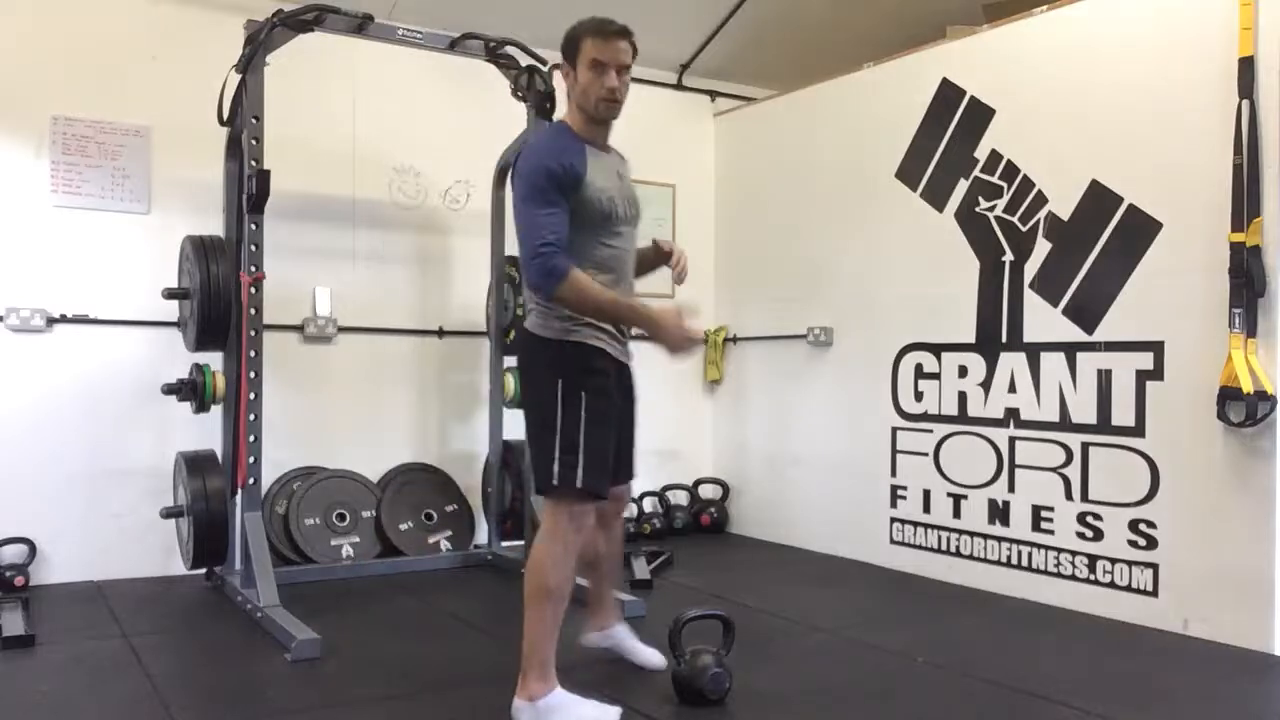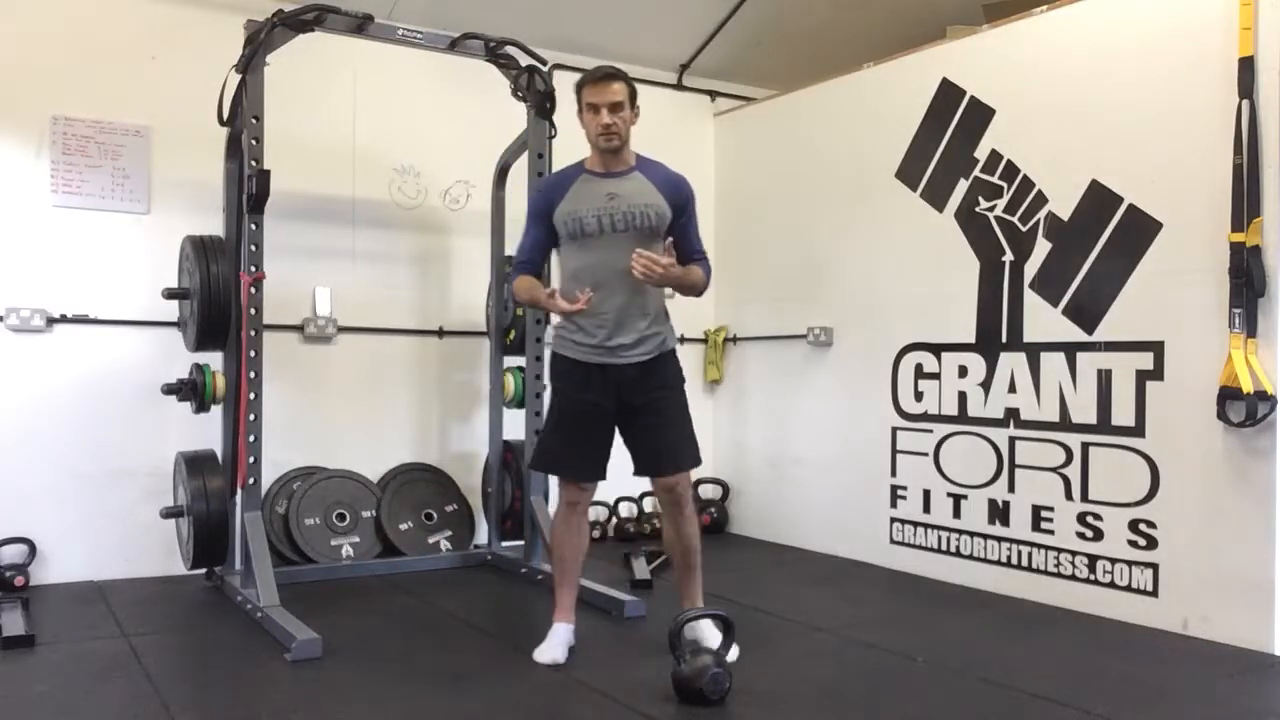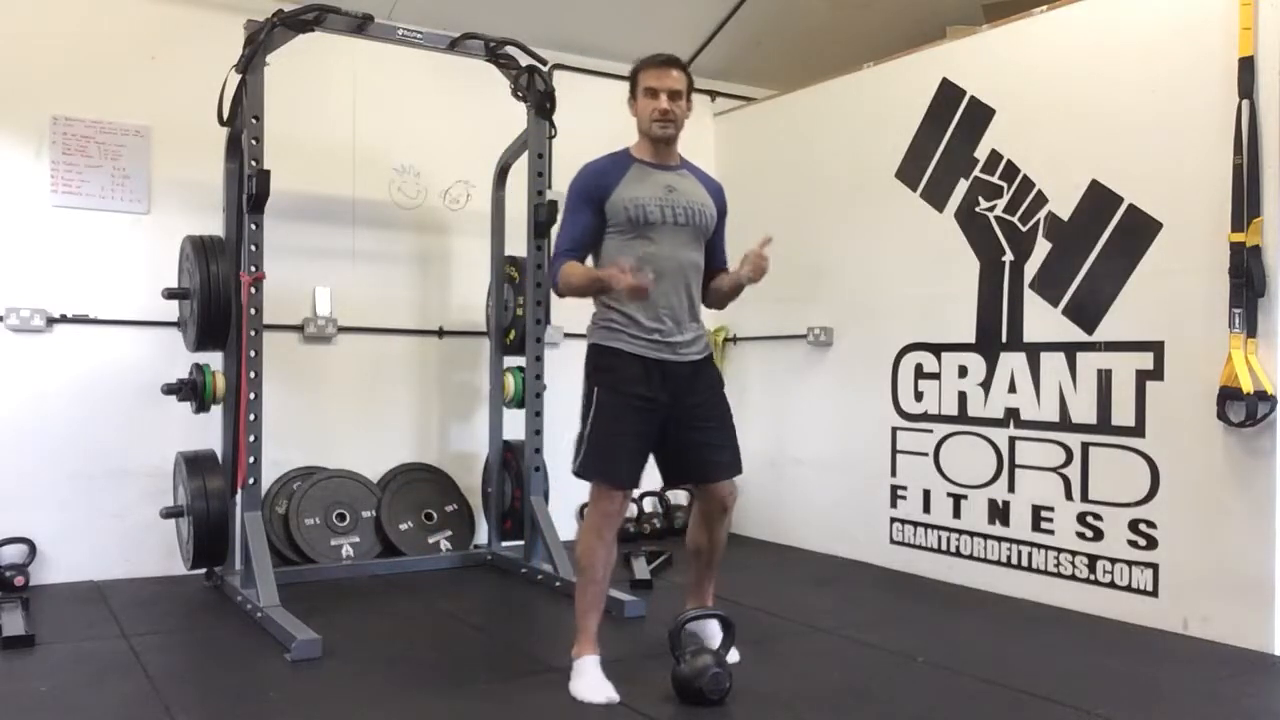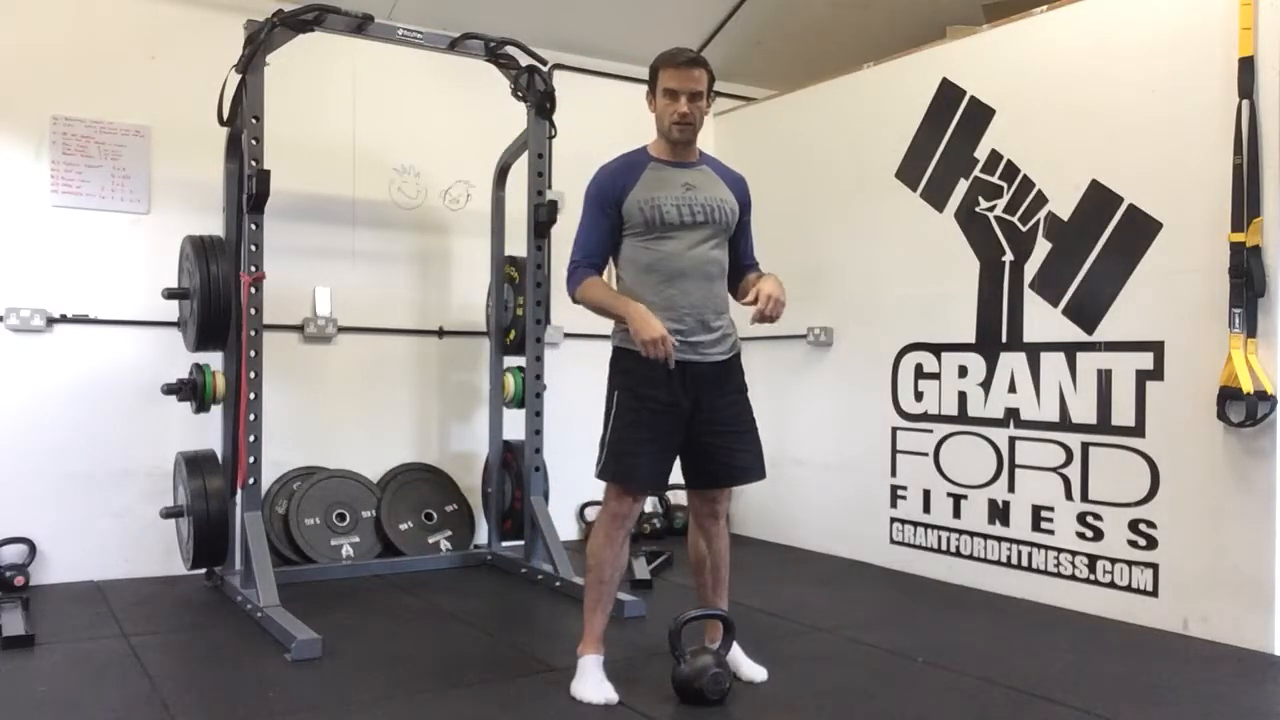
dt=1s
person 1, frame 1
left shoulder: (611, 160)
right shoulder: (548, 155)
right elbow: (548, 270)
left wrist: (652, 255)
right wrist: (652, 319)
left hip: (595, 351)
right hip: (568, 351)
left knee: (612, 499)
right knee: (570, 511)
left ankle: (604, 622)
person 1, frame 2
left shoulder: (671, 187)
right shoulder: (554, 192)
left elbow: (700, 275)
right elbow: (521, 274)
left wrist: (673, 274)
right wrist: (546, 299)
left hip: (652, 361)
right hip: (580, 364)
left knee: (676, 491)
right knee: (574, 495)
left ankle: (694, 614)
right ankle: (563, 622)
person 1, frame 3
left shoulder: (709, 191)
right shoulder: (600, 178)
right elbow: (561, 272)
left wrist: (740, 278)
right wrist: (604, 279)
left hip: (692, 362)
right hip: (622, 359)
left knee: (719, 495)
right knee: (608, 503)
left ankle: (699, 614)
right ankle: (585, 653)
person 1, frame 4
left shoulder: (731, 186)
right shoulder: (617, 179)
right elbow: (581, 276)
left wrist: (766, 282)
right wrist: (633, 311)
left hip: (719, 366)
right hip: (645, 366)
left knee: (713, 507)
right knee: (622, 505)
left ankle: (716, 640)
right ankle: (591, 654)
